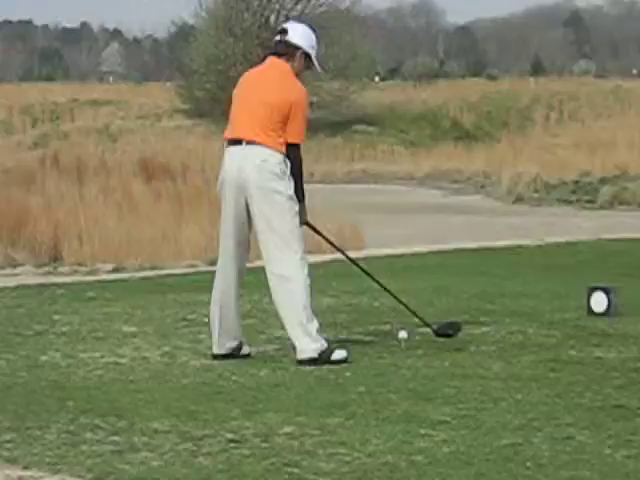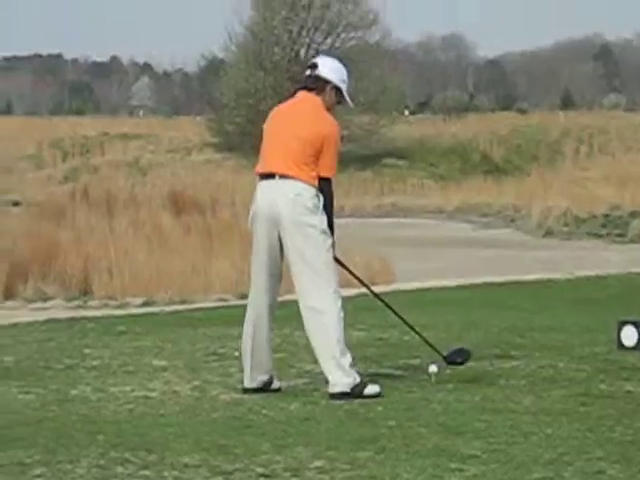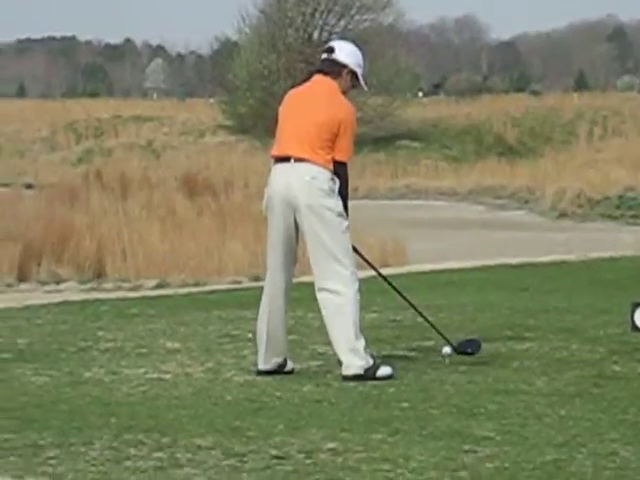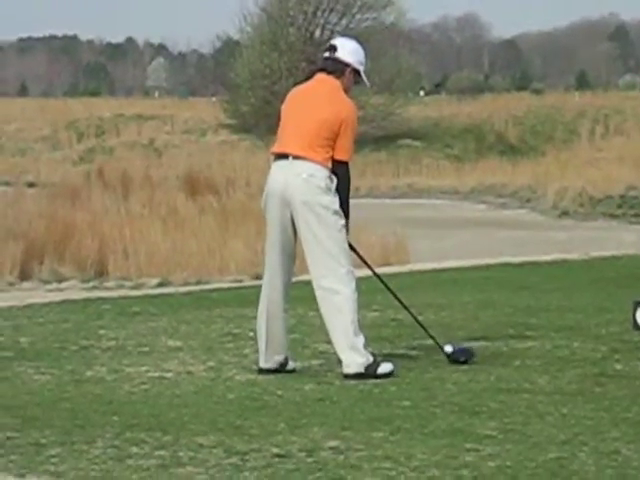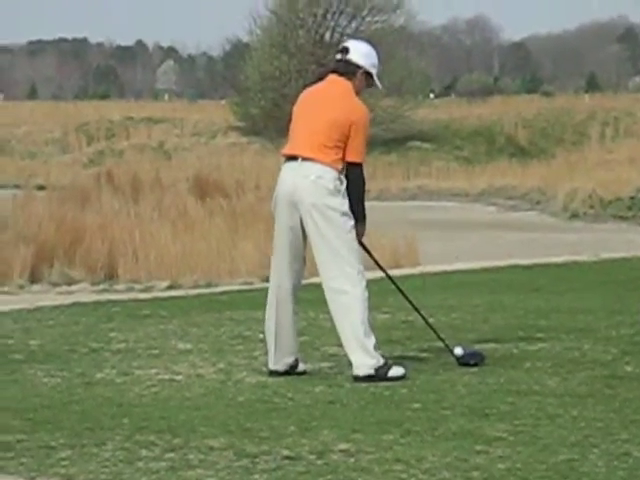
dt=0.5s
person 1, frame 1
left shoulder: (247, 78)
right shoulder: (295, 90)
right elbow: (293, 150)
right wrist: (299, 201)
left hip: (233, 161)
right hip: (265, 164)
left knee: (230, 258)
right knee: (287, 259)
left ankle: (226, 341)
right ankle: (309, 346)
person 1, frame 2
left shoulder: (277, 112)
right shoulder: (327, 124)
right elbow: (324, 183)
right wrist: (329, 233)
left hip: (264, 195)
right hip: (298, 199)
left knee: (261, 291)
right knee: (321, 293)
left ankle: (257, 375)
right ankle: (342, 380)
person 1, frame 3
left shoulder: (292, 95)
right shoulder: (343, 108)
right elbow: (340, 167)
right wrist: (343, 215)
left hip: (279, 179)
right hip: (313, 182)
left knee: (276, 275)
right knee: (338, 277)
left ankle: (270, 358)
right ankle: (356, 362)
person 1, frame 4
left shoulder: (295, 93)
right shoulder: (345, 107)
right elbow: (340, 167)
right wrist: (343, 215)
left hip: (278, 176)
right hip: (311, 181)
left knee: (275, 273)
right knee: (335, 275)
left ankle: (271, 356)
right ankle: (355, 360)
person 1, frame 5
left shoulder: (307, 94)
right shoulder: (357, 109)
right elbow: (353, 169)
right wrist: (359, 218)
left hip: (288, 177)
right hip: (320, 182)
left knee: (284, 275)
right knee: (345, 276)
left ankle: (281, 358)
right ankle: (367, 362)
